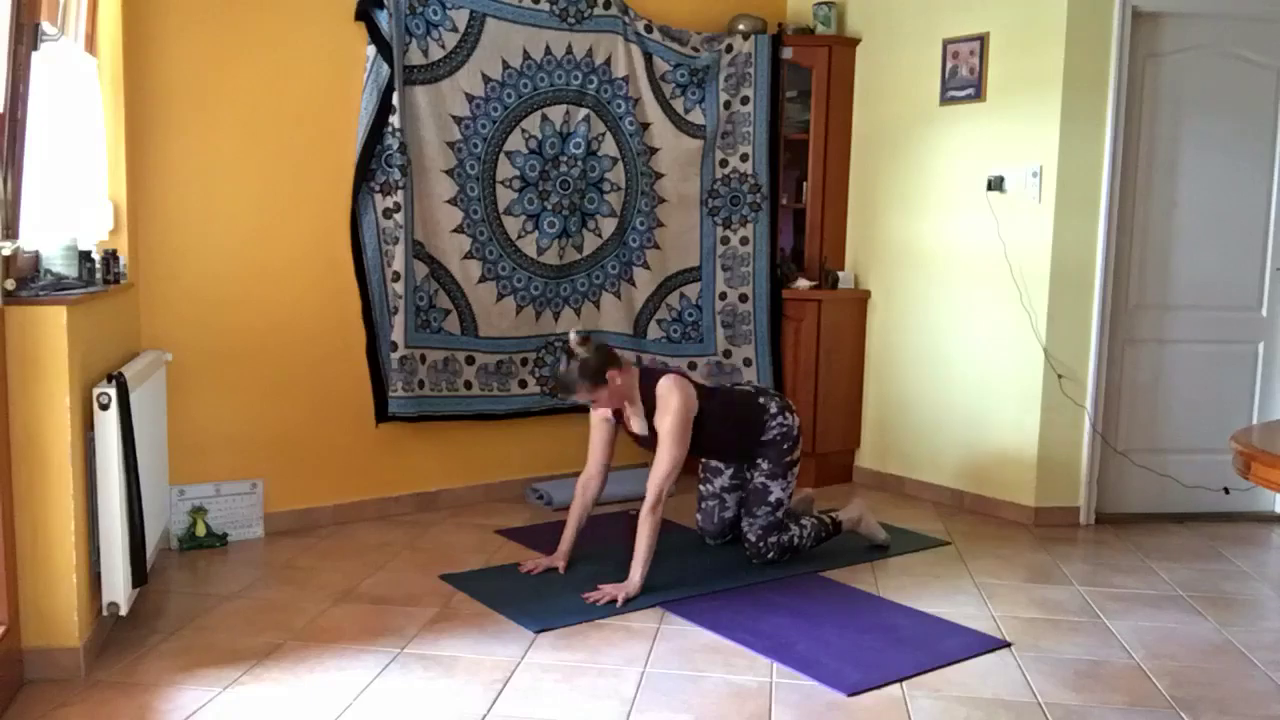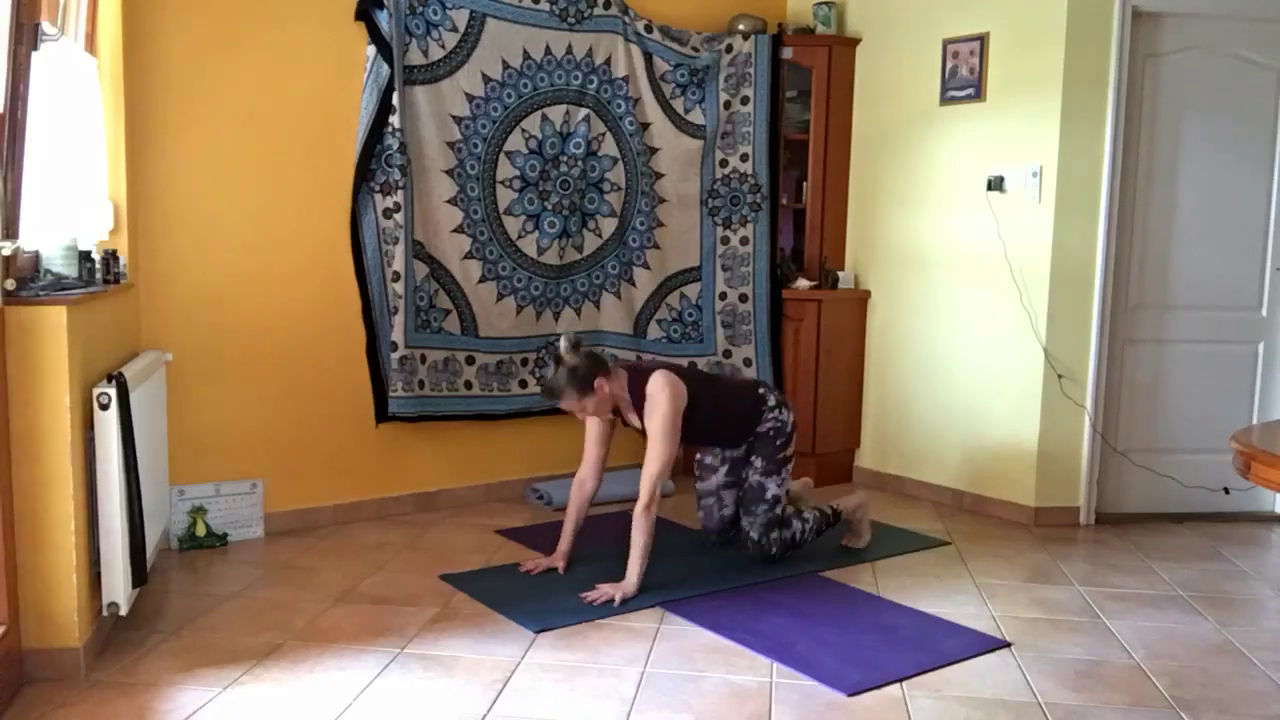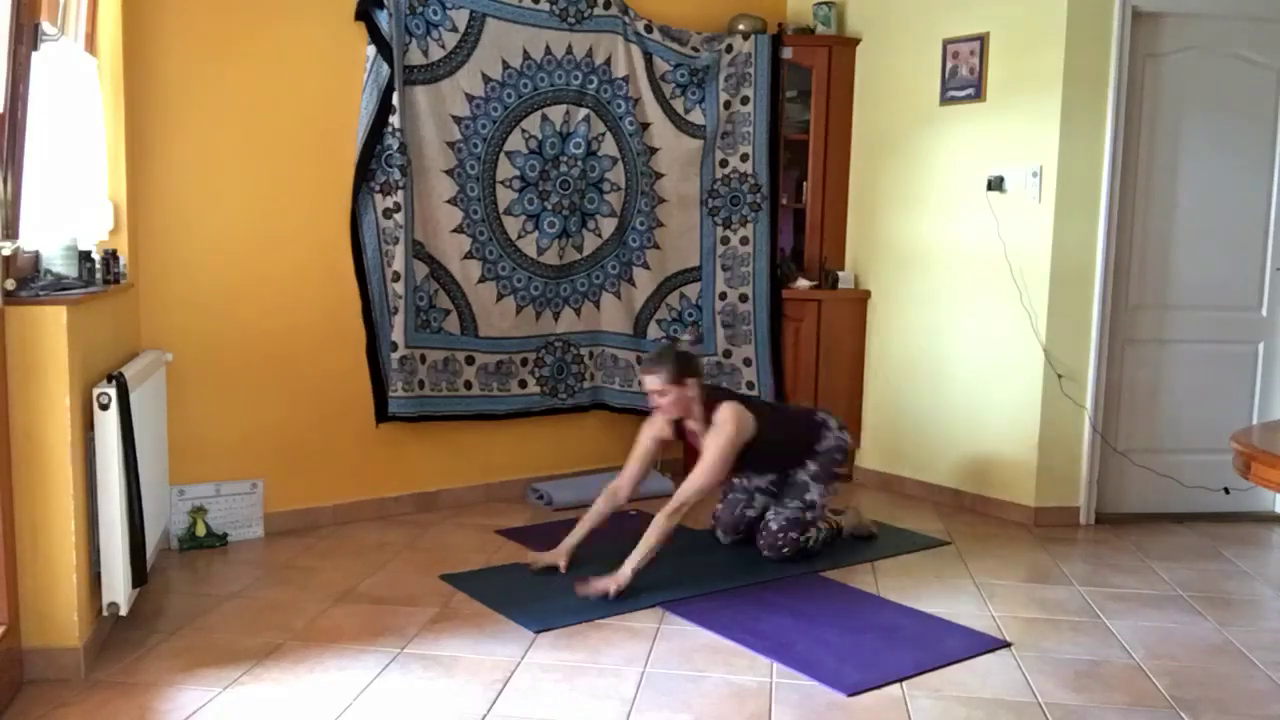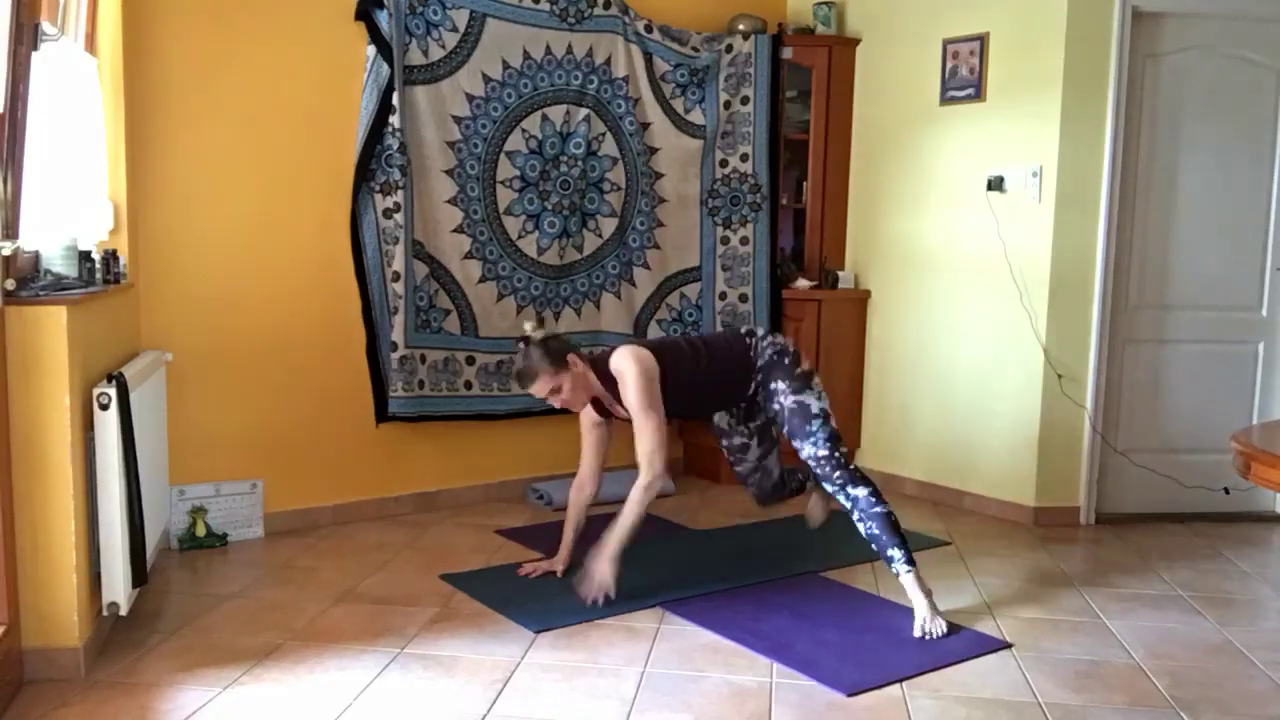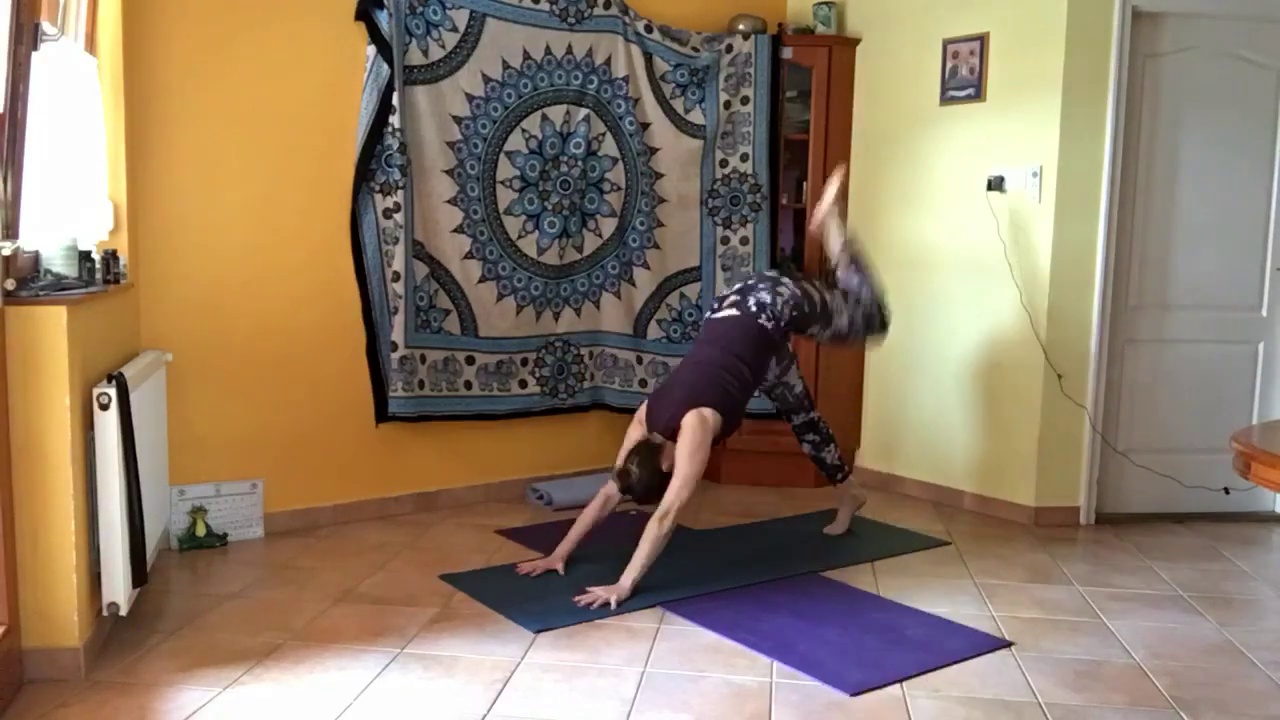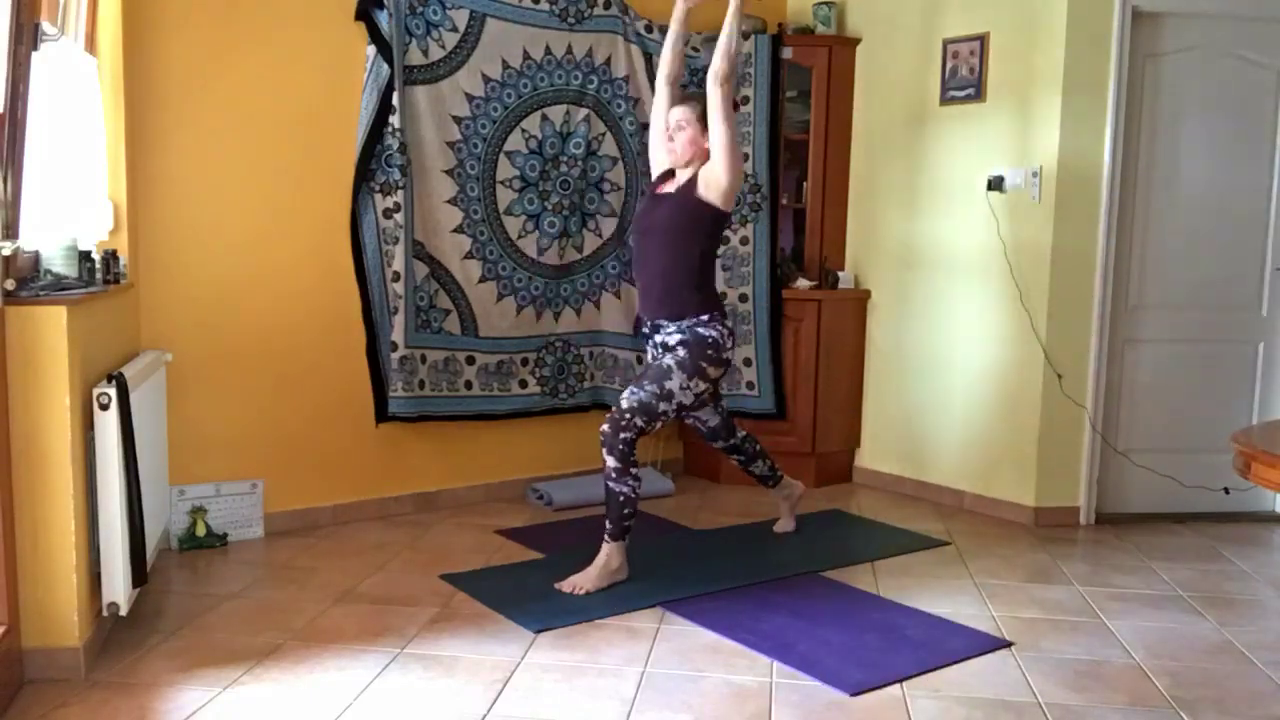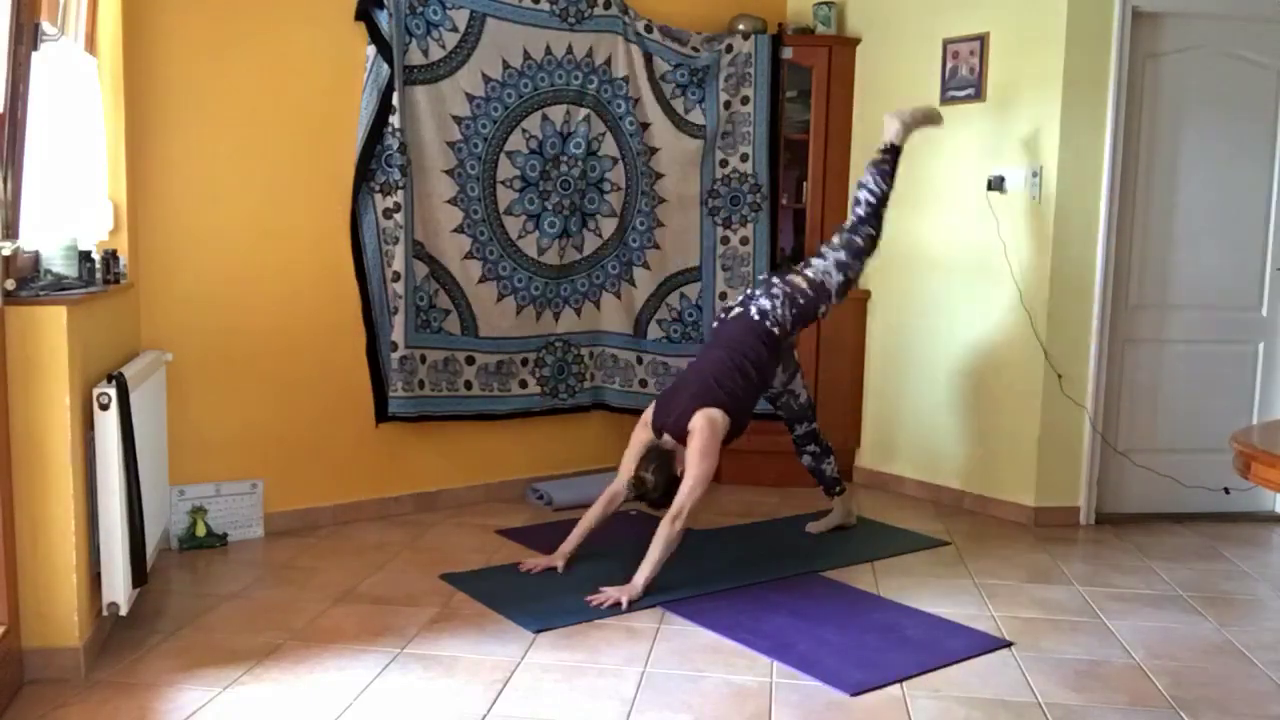
dt=0.5s
person 1, frame 1
left shoulder: (671, 397)
right shoulder: (609, 398)
left elbow: (655, 499)
right elbow: (590, 480)
left wrist: (634, 582)
right wrist: (562, 551)
left hip: (770, 426)
right hip: (726, 438)
left knee: (763, 546)
right knee: (713, 530)
left ankle: (848, 517)
right ankle: (790, 504)
person 1, frame 2
left shoulder: (658, 390)
right shoulder: (602, 400)
left elbow: (648, 495)
right elbow: (586, 479)
left wrist: (631, 582)
right wrist: (560, 554)
left hip: (763, 417)
left knee: (763, 542)
right knee: (717, 525)
left ankle: (845, 509)
right ankle: (785, 494)
person 1, frame 3
left shoulder: (729, 419)
right shoulder: (665, 420)
left elbow: (677, 506)
right elbow: (621, 487)
left wrist: (624, 573)
right wrist: (566, 547)
left hip: (819, 443)
right hip: (771, 463)
left knee: (778, 541)
left ankle: (844, 522)
right ankle: (812, 512)
person 1, frame 4
left shoulder: (629, 364)
right shoulder: (592, 401)
left elbow: (655, 473)
right elbow: (586, 481)
left wrist: (609, 549)
right wrist: (563, 554)
right hip: (733, 408)
left knee: (839, 473)
left ankle: (912, 582)
right ankle: (812, 488)
person 1, frame 5
left shoulder: (694, 424)
right shoulder: (646, 422)
left elbow: (666, 516)
right elbow: (609, 493)
left wrist: (624, 585)
right wrist: (558, 556)
left hip: (768, 305)
right hip: (732, 313)
right knee: (800, 414)
right ankle: (848, 491)
person 1, frame 6
left shoulder: (719, 181)
right shoulder: (663, 171)
left elbow: (718, 85)
right elbow: (663, 96)
left hip: (696, 336)
right hip: (661, 334)
left knee: (620, 428)
right knee: (714, 429)
left ankle: (612, 557)
right ankle: (784, 487)
person 1, frame 7
left shoulder: (704, 423)
right shoulder: (654, 423)
left elbow: (679, 515)
right elbow: (614, 493)
left wrist: (636, 586)
right wrist: (561, 555)
left hip: (771, 319)
right hip: (740, 329)
right knee: (802, 427)
right ankle: (842, 506)
